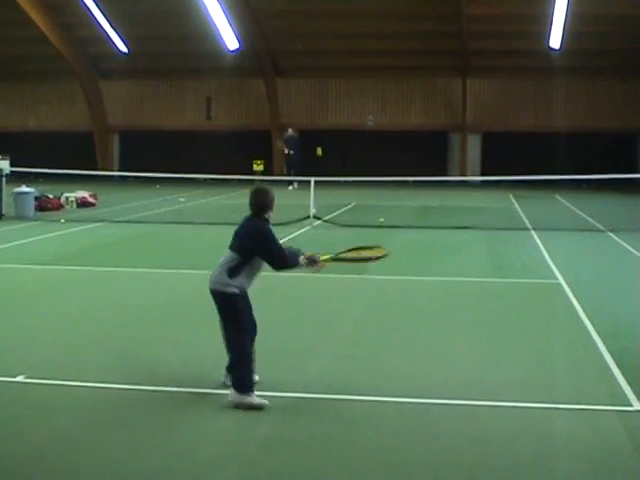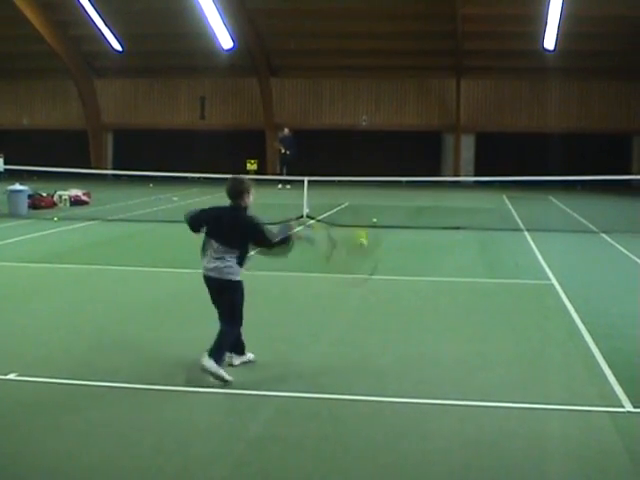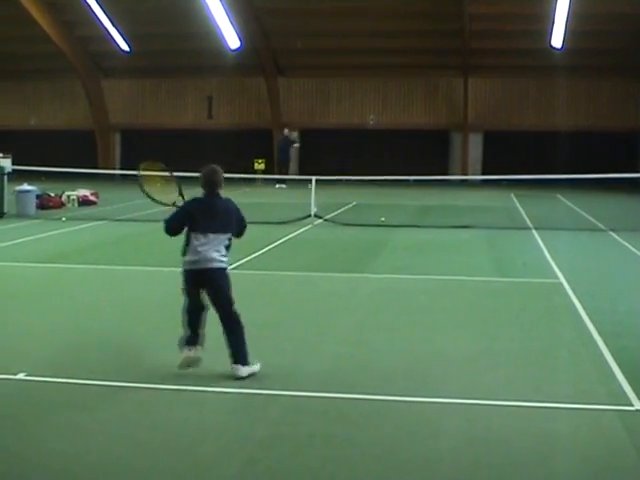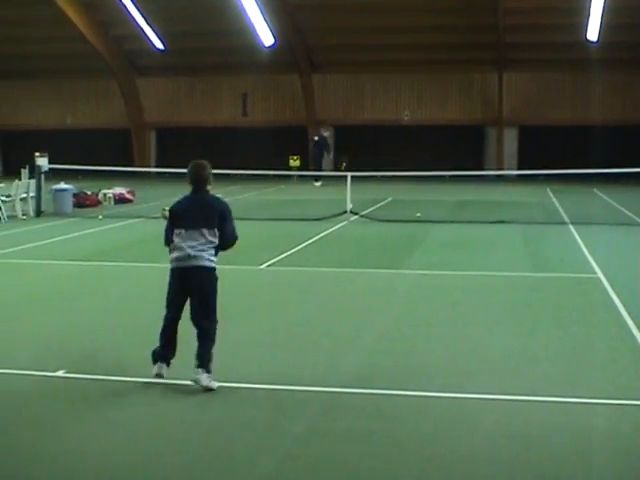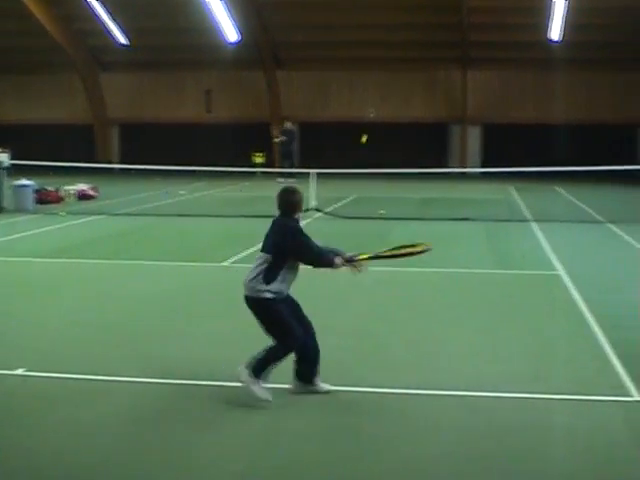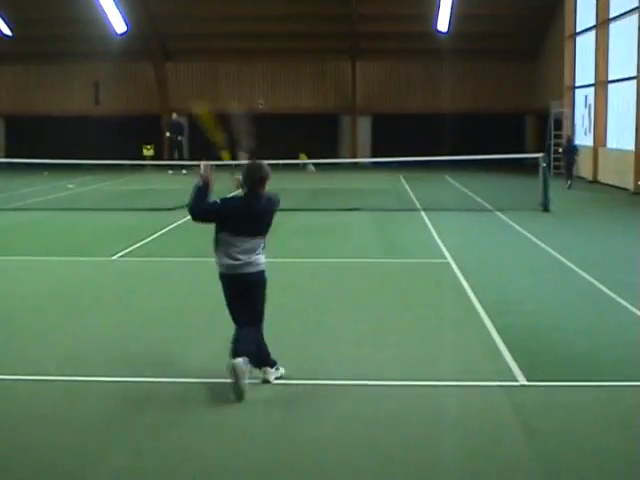
dt=0.7s
person 1, frame 1
left shoulder: (250, 226)
right shoulder: (260, 230)
left elbow: (275, 252)
right elbow: (280, 261)
left wrist: (301, 255)
right wrist: (300, 259)
left hip: (226, 284)
right hip: (226, 288)
left knee: (246, 330)
right knee: (242, 335)
left ankle: (235, 374)
right ankle: (242, 391)
person 1, frame 2
left shoulder: (216, 213)
right shoulder: (249, 223)
left elbow: (193, 220)
right elbow: (270, 246)
right wrist: (288, 238)
left hip: (210, 273)
right hip: (228, 277)
left knee: (229, 315)
right knee: (231, 321)
left ankle: (237, 352)
right ankle: (213, 359)
person 1, frame 3
left shoulder: (192, 205)
right shoulder: (230, 207)
left elbow: (171, 229)
right elbow: (240, 231)
left wrist: (180, 213)
left hip: (192, 268)
right hip: (216, 267)
left knee: (194, 309)
right knee: (228, 314)
left ankle: (191, 347)
right ankle: (241, 363)
person 1, frame 4
left shoulder: (177, 207)
right shoulder: (219, 206)
left elbow: (168, 239)
right elbow: (230, 239)
left hip: (178, 267)
right hip: (203, 268)
left knee: (171, 315)
right knee: (206, 320)
left ankle: (161, 362)
right ankle: (202, 371)
person 1, frame 5
left shoulder: (283, 227)
right shoulder: (288, 229)
left elbow: (310, 250)
right elbow: (313, 255)
left wrist: (344, 258)
right wrist: (336, 260)
left hip: (273, 291)
right hip: (260, 294)
left knee: (305, 330)
right knee: (293, 337)
left ankle: (306, 380)
right ankle: (252, 372)
person 1, frame 6
left shoulder: (227, 206)
right shoulder: (269, 204)
left elbow: (196, 213)
left wrist: (204, 182)
left hip: (228, 273)
right hip: (254, 273)
left knee: (243, 323)
right knee: (252, 324)
left ankle: (268, 366)
right ankle: (241, 360)
